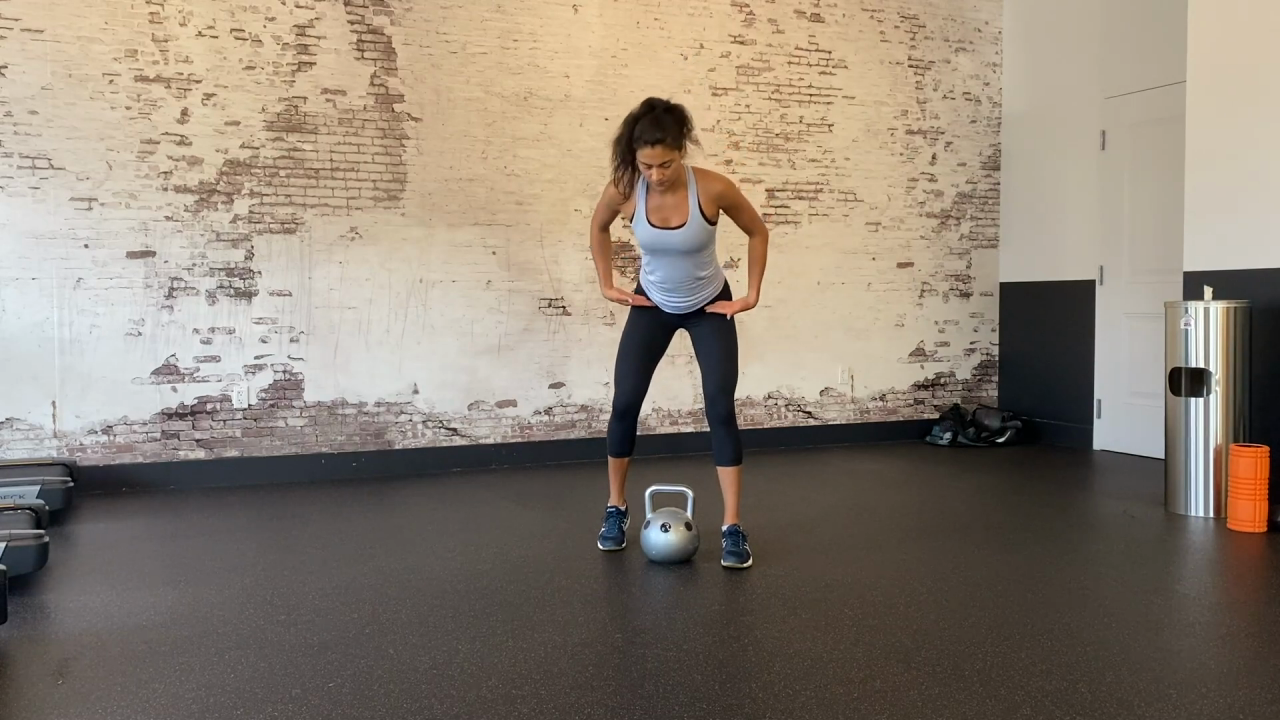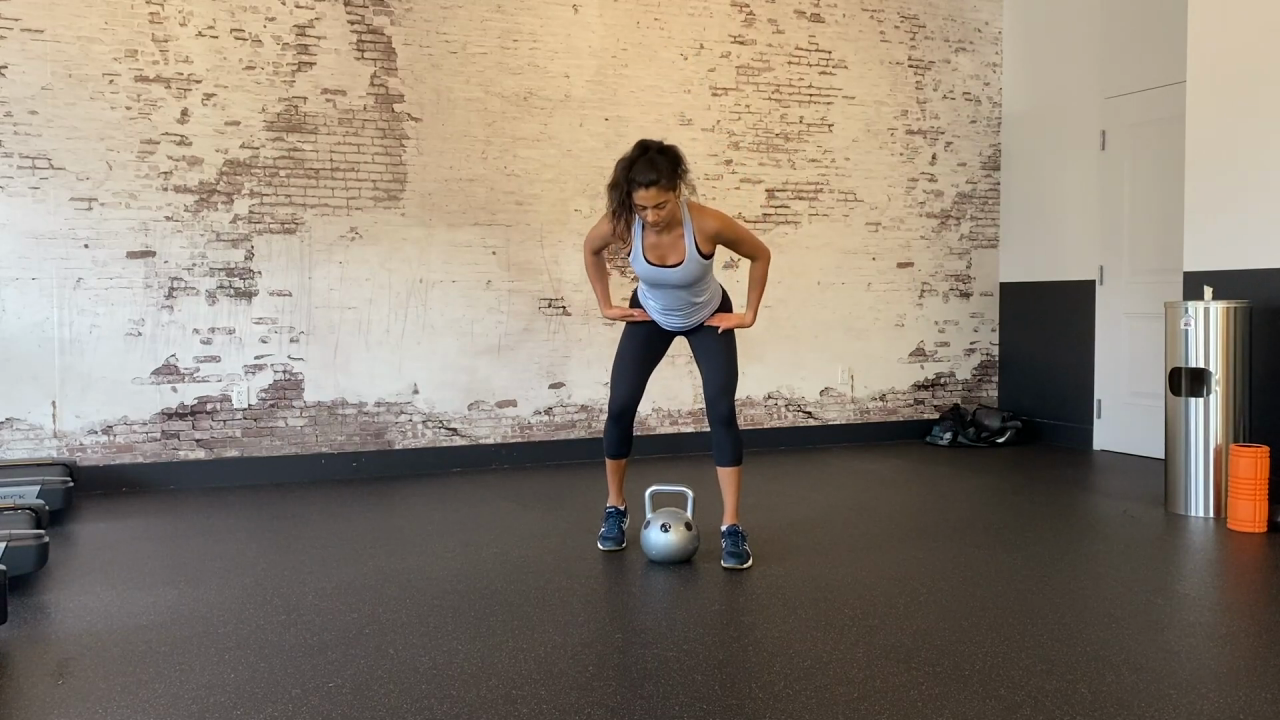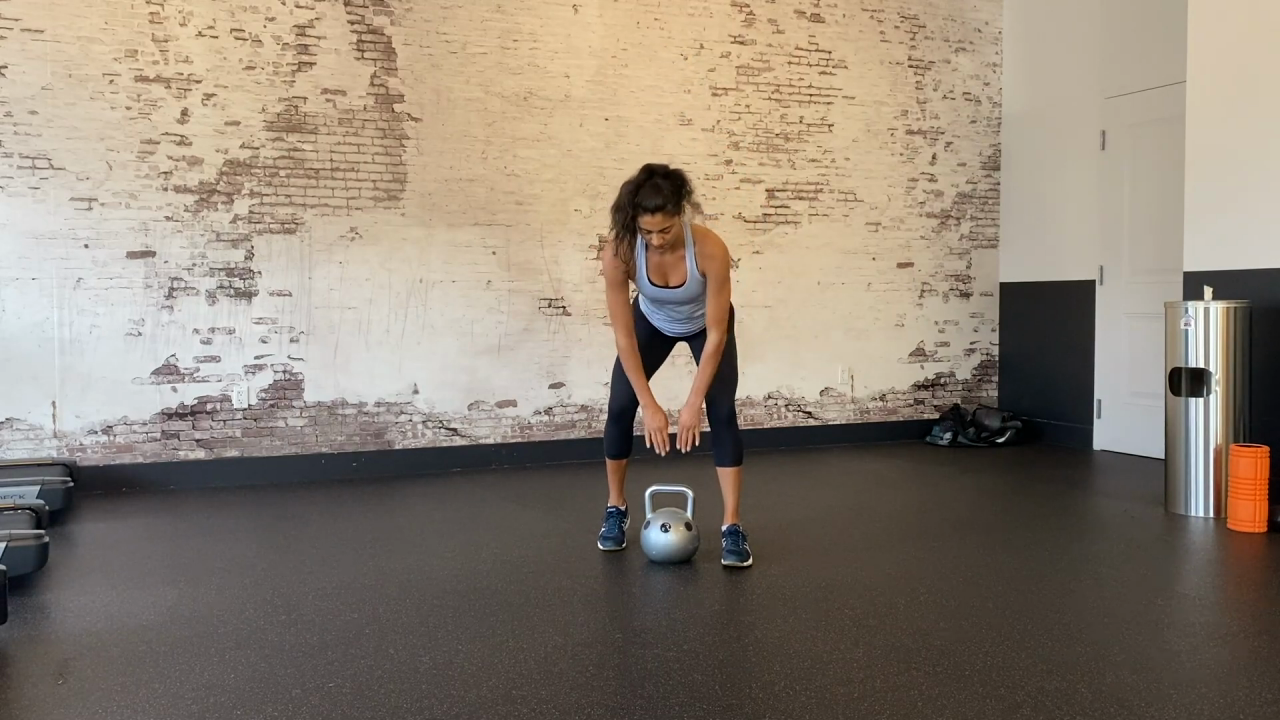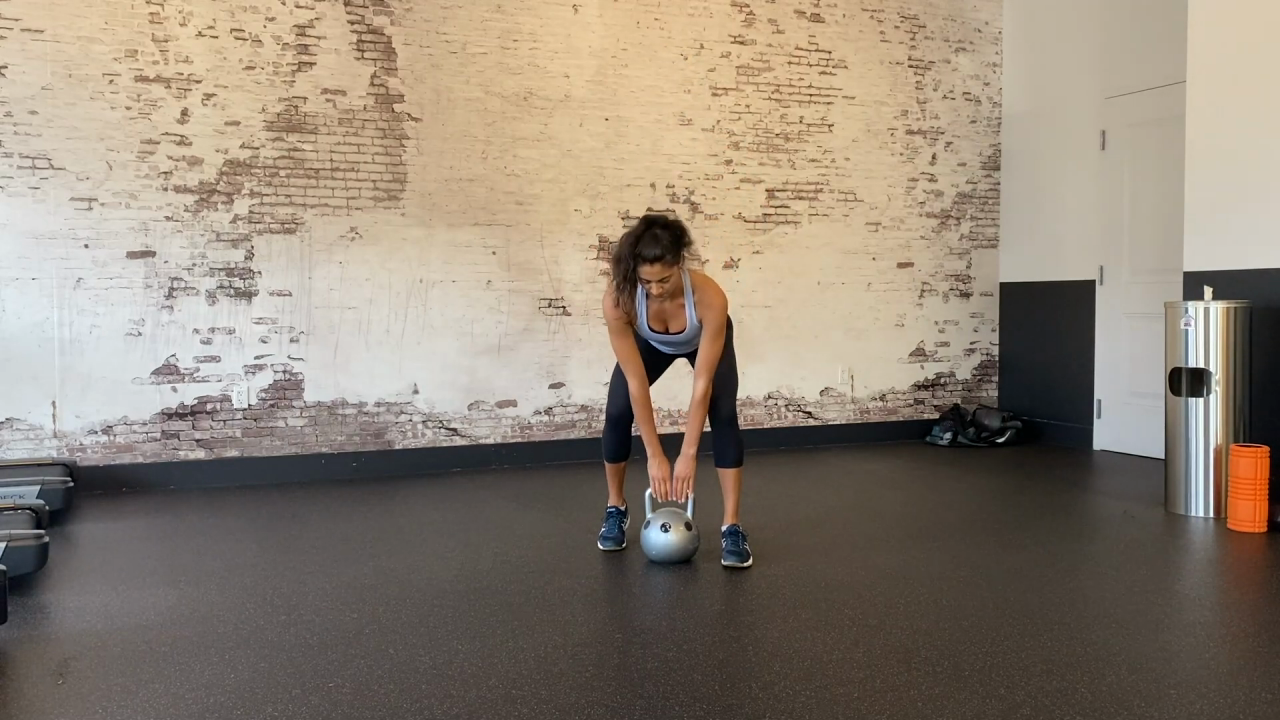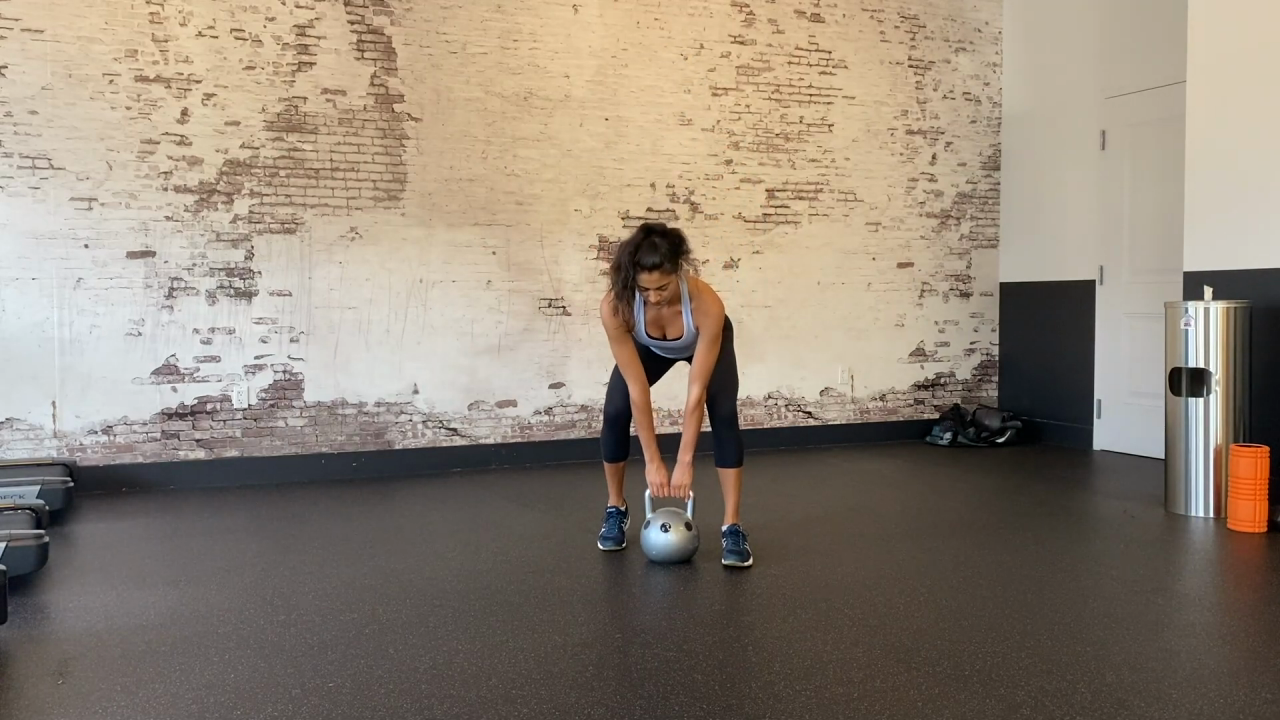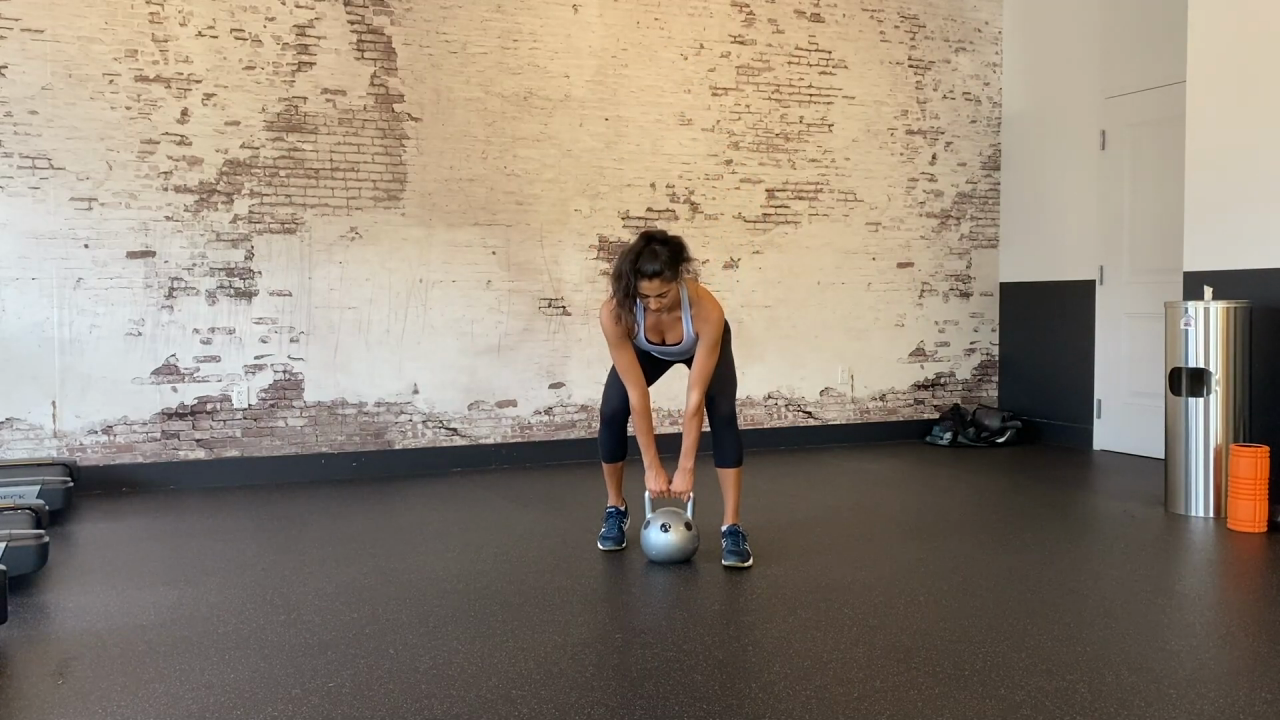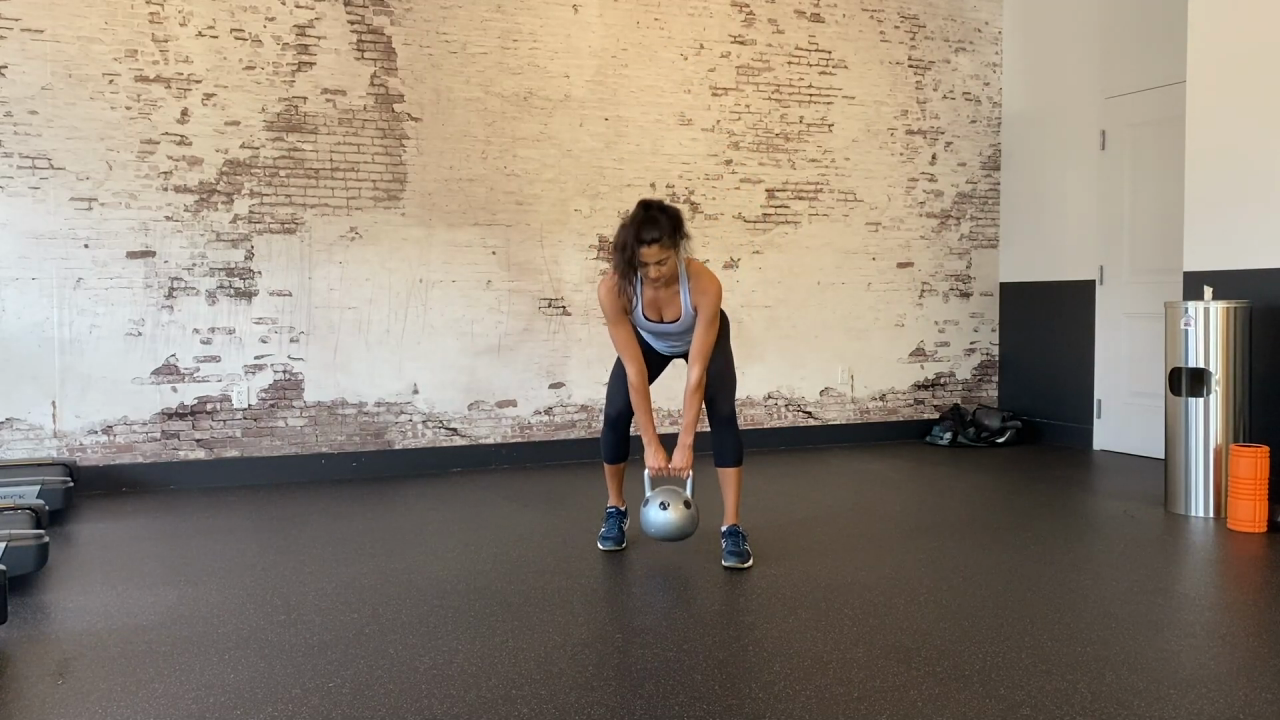
dt=0.4s
person 1, frame 1
left shoulder: (713, 188)
right shoulder: (623, 190)
left elbow: (758, 233)
right elbow: (599, 229)
left wrist: (752, 294)
right wrist: (607, 284)
left hip: (709, 308)
right hip: (652, 305)
left knee: (720, 409)
right knee: (625, 402)
left ankle: (733, 527)
right ankle: (616, 508)
person 1, frame 2
left shoulder: (710, 224)
right shoulder: (618, 225)
left elbow: (761, 256)
right elbow: (590, 253)
left wrist: (749, 313)
right wrist: (607, 306)
left hip: (708, 318)
right hip: (650, 316)
left knee: (721, 410)
right knee: (620, 407)
left ankle: (732, 527)
right ankle: (615, 508)
person 1, frame 3
left shoulder: (711, 249)
right shoulder: (619, 253)
left elbow: (716, 334)
right elbow: (624, 336)
left wrist: (693, 405)
right wrist: (649, 406)
left hip: (705, 324)
right hip: (652, 323)
left knee: (722, 412)
right knee: (620, 408)
left ankle: (732, 526)
right ankle: (616, 508)
person 1, frame 4
left shoulder: (710, 298)
right shoulder: (617, 300)
left elbow: (702, 386)
right elbow: (636, 385)
left wrist: (688, 455)
right wrist: (655, 455)
left hip: (703, 341)
right hip: (649, 343)
left knee: (723, 414)
right knee: (617, 414)
left ankle: (732, 527)
right ankle: (616, 508)
person 1, frame 5
left shoulder: (707, 305)
right shoulder: (615, 307)
left elbow: (696, 391)
right elbow: (637, 389)
left wrist: (685, 461)
right wrist: (652, 461)
left hip: (704, 342)
right hip: (648, 346)
left knee: (723, 414)
right knee: (615, 412)
left ankle: (732, 526)
right ankle: (616, 508)
person 1, frame 6
left shoulder: (707, 311)
right shoulder: (615, 313)
left elbow: (695, 398)
right elbow: (636, 395)
left wrist: (686, 467)
right wrist: (652, 466)
left hip: (700, 347)
right hip: (646, 349)
left knee: (722, 414)
right knee: (612, 412)
left ankle: (732, 527)
right ankle: (615, 509)
person 1, frame 7
left shoulder: (704, 284)
right shoulder: (614, 288)
left elbow: (697, 371)
right elbow: (634, 371)
left wrist: (684, 447)
right wrist: (651, 445)
left hip: (704, 341)
right hip: (649, 343)
left knee: (723, 417)
right knee: (615, 416)
left ankle: (732, 529)
right ankle: (615, 511)
